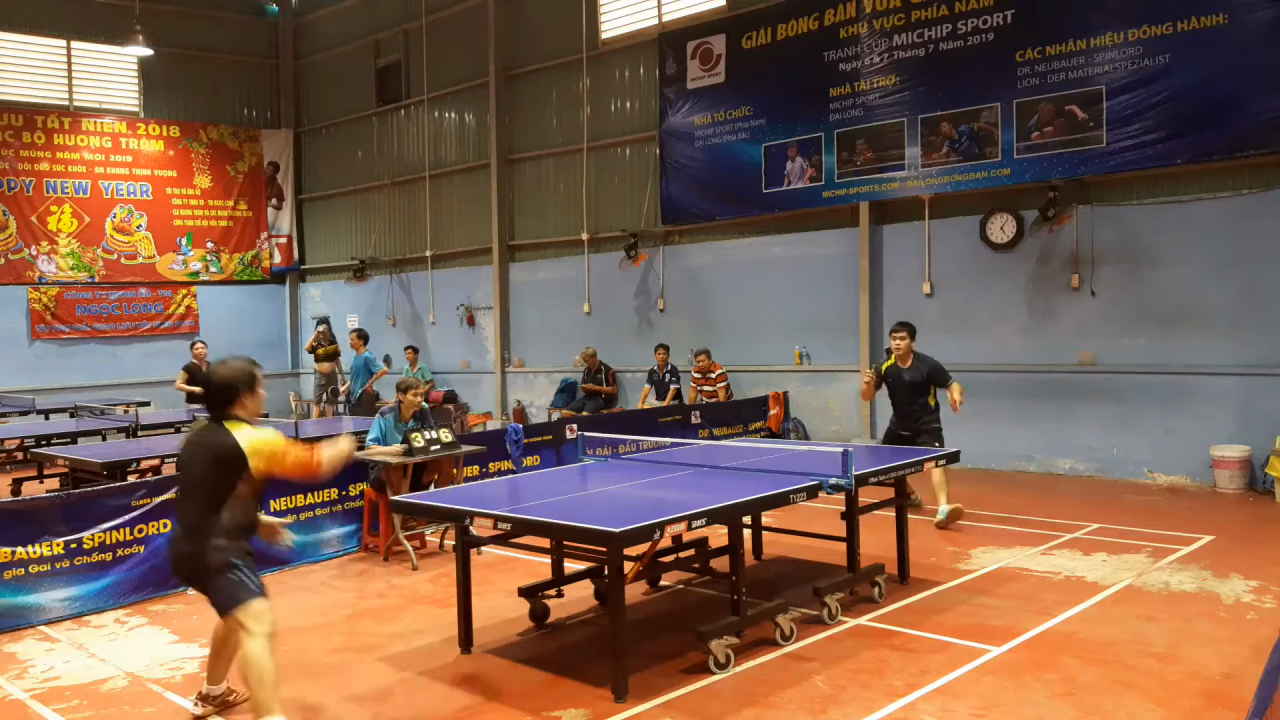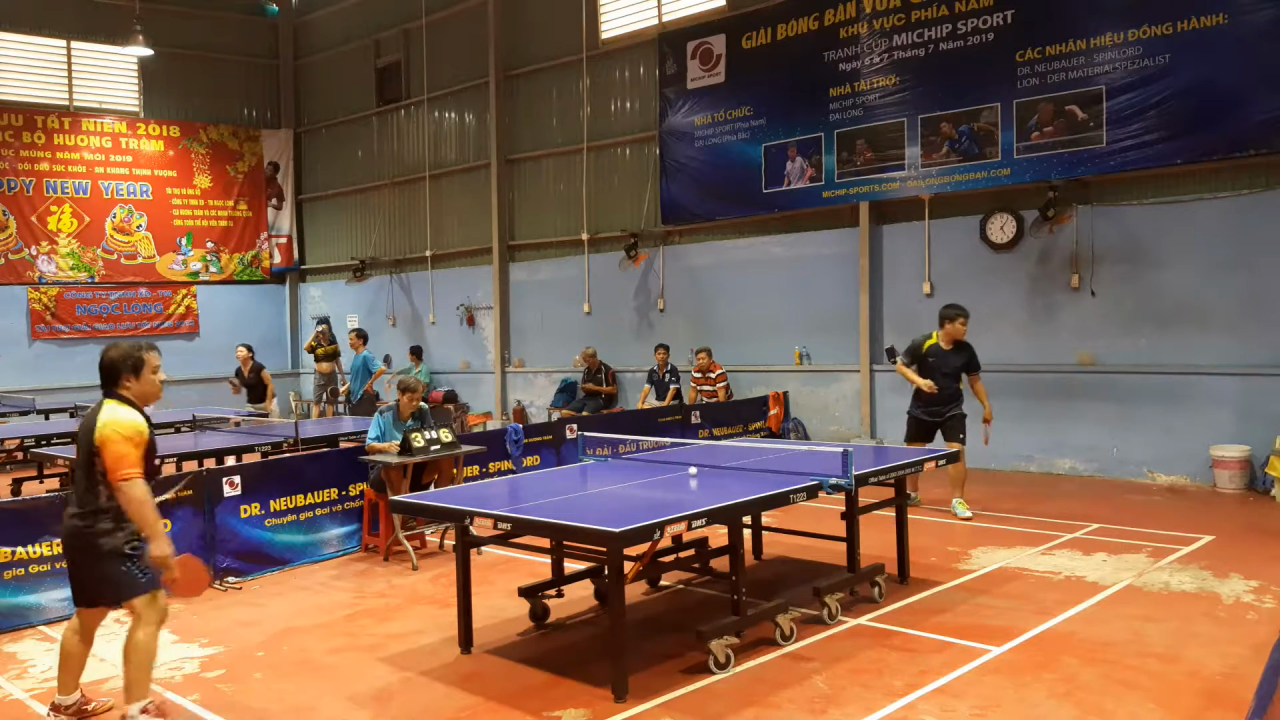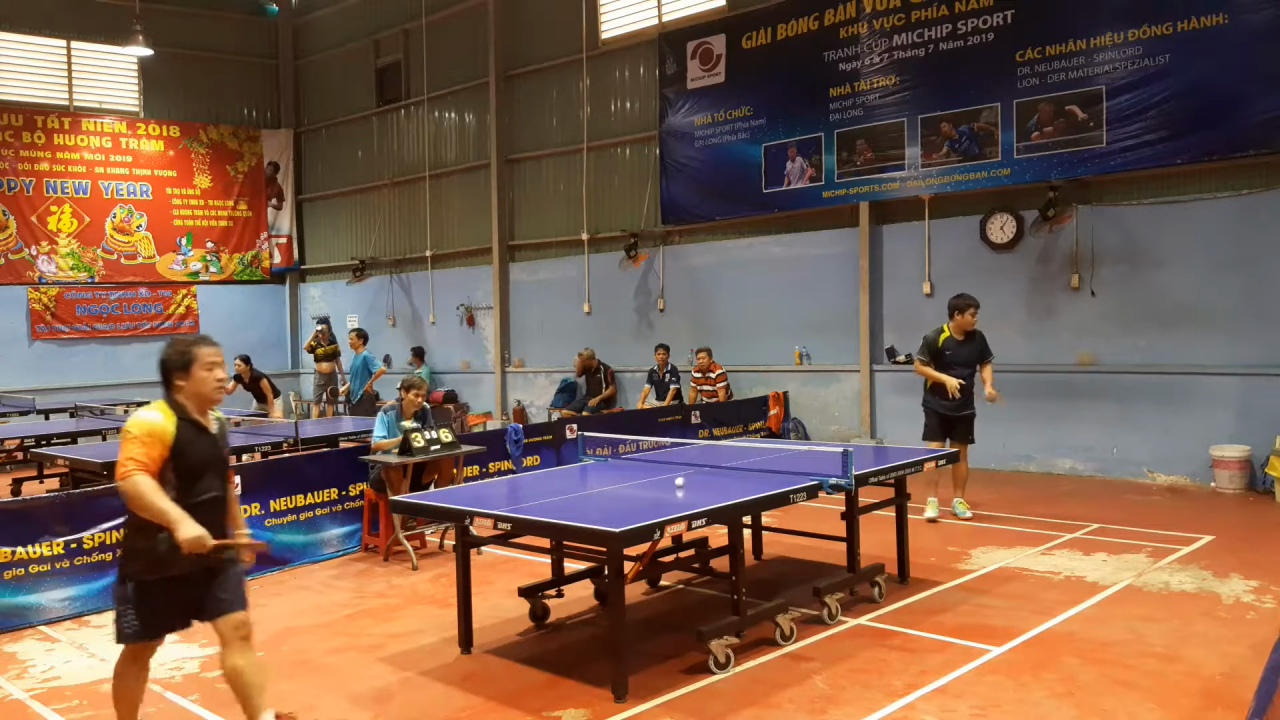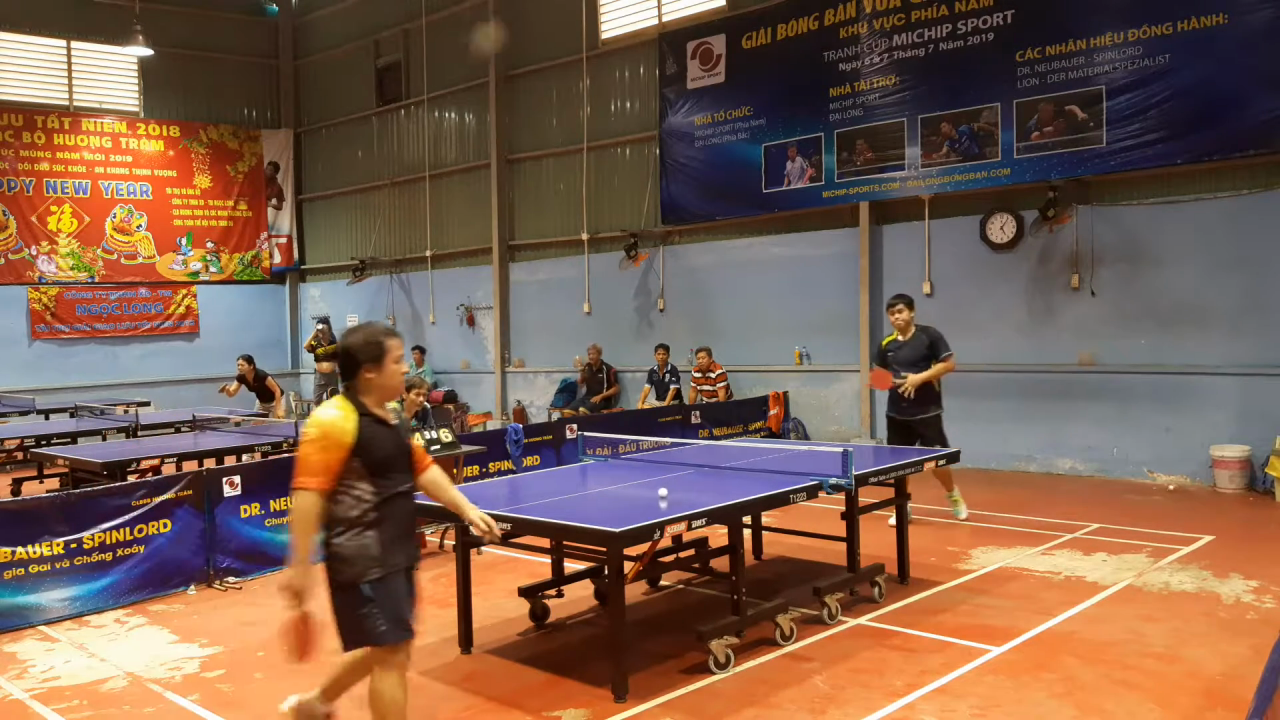
dt=0.7s
person 1, frame 1
left shoulder: (198, 438)
right shoulder: (254, 441)
right elbow: (318, 464)
left wrist: (257, 521)
right wrist: (345, 446)
left hip: (188, 551)
right hip: (216, 554)
left knee: (238, 612)
right knee: (256, 627)
person 1, frame 2
left shoulder: (104, 413)
right shoulder: (125, 420)
right elbow: (130, 482)
right wrist: (156, 538)
left hip: (87, 531)
right hip: (108, 536)
left knee: (88, 615)
right knee: (149, 609)
person 1, frame 3
left shoulder: (216, 423)
right shoulder: (151, 423)
right elbow: (131, 481)
left wrist: (238, 532)
right wrist: (180, 523)
left hip: (211, 552)
right hip: (159, 559)
left knee: (238, 631)
right knee: (141, 648)
person 1, frame 4
left shoulder: (388, 416)
right shoulder: (332, 421)
left elbow: (422, 468)
right elbow: (306, 494)
left wrist: (467, 509)
right wrist: (301, 564)
left hip: (396, 555)
right hip: (363, 562)
left knee: (384, 648)
right knee: (393, 655)
person 2, frame 1
left shoulder: (928, 364)
right shoulder: (885, 367)
left elbow: (953, 385)
right elbow: (867, 397)
left wrist: (956, 395)
right wrist: (867, 383)
left hip: (927, 424)
right hip: (899, 425)
left ankle: (943, 508)
right ankle: (911, 495)
person 2, frame 2
left shoulder: (966, 350)
right shoulder: (922, 344)
left elbow: (974, 379)
right elbow: (901, 366)
left wrist: (986, 407)
right wrist: (919, 381)
left hip: (952, 410)
right hip: (921, 409)
left knee: (957, 452)
left ankle: (957, 500)
right ankle: (912, 493)
person 2, frame 3
left shoulder: (978, 338)
right shoulder: (935, 338)
left elbow: (985, 364)
right elbow: (919, 366)
left wrist: (988, 386)
right wrist: (946, 378)
left hip: (964, 407)
right hip: (937, 405)
left knee: (960, 452)
right knee: (935, 451)
left ankle: (958, 501)
right ankle: (932, 501)
person 2, frame 4
left shoulder: (929, 336)
right shoulder: (886, 345)
left elbow: (948, 364)
left wrist: (919, 378)
left hip: (927, 410)
right hip: (897, 412)
left ankle: (953, 494)
